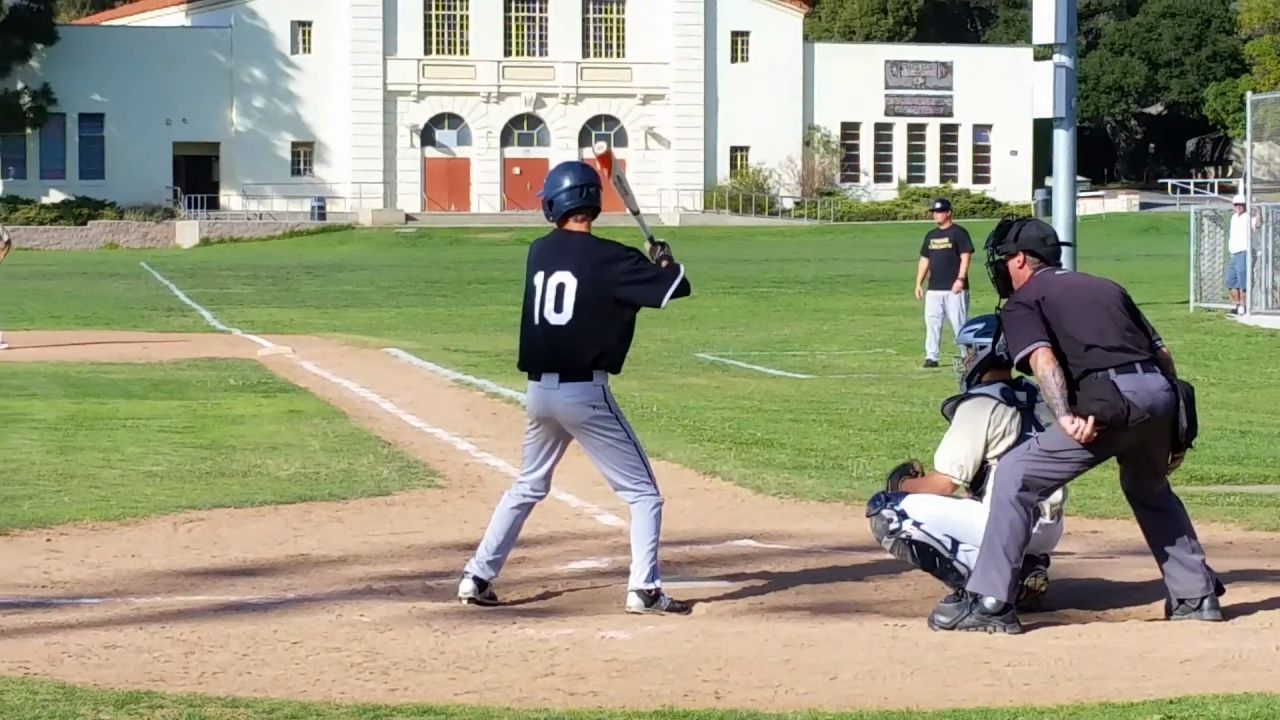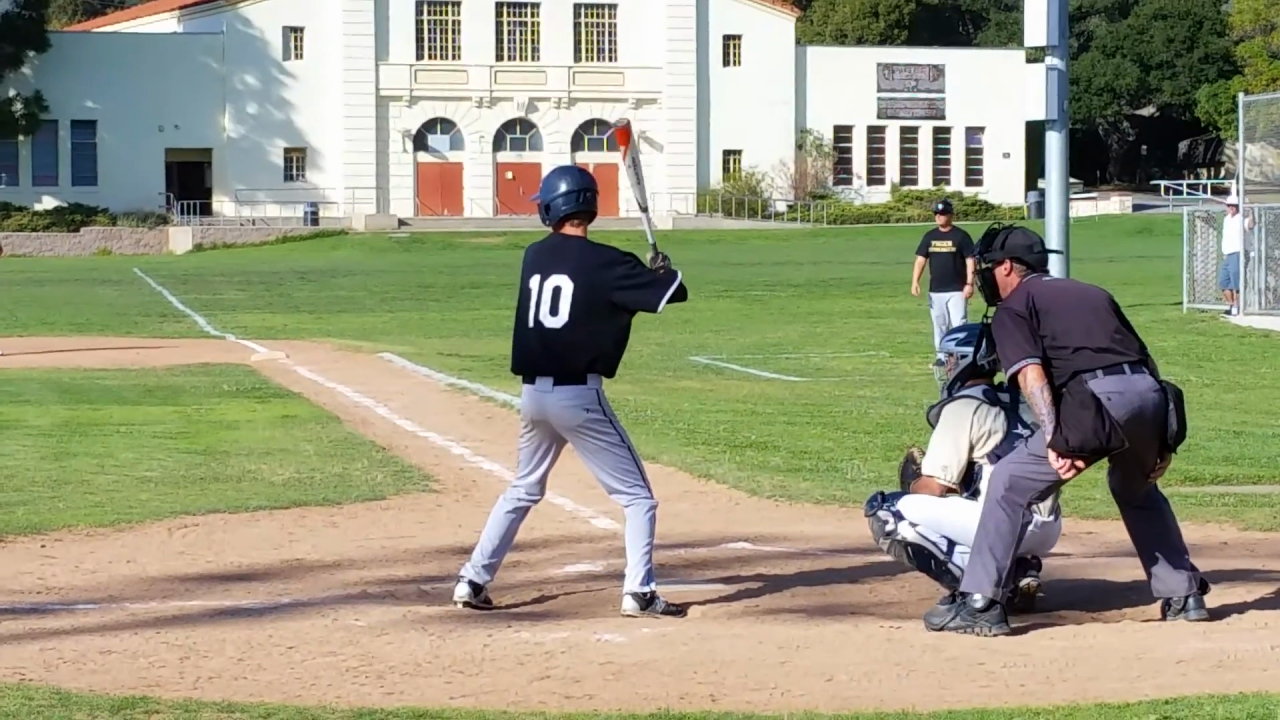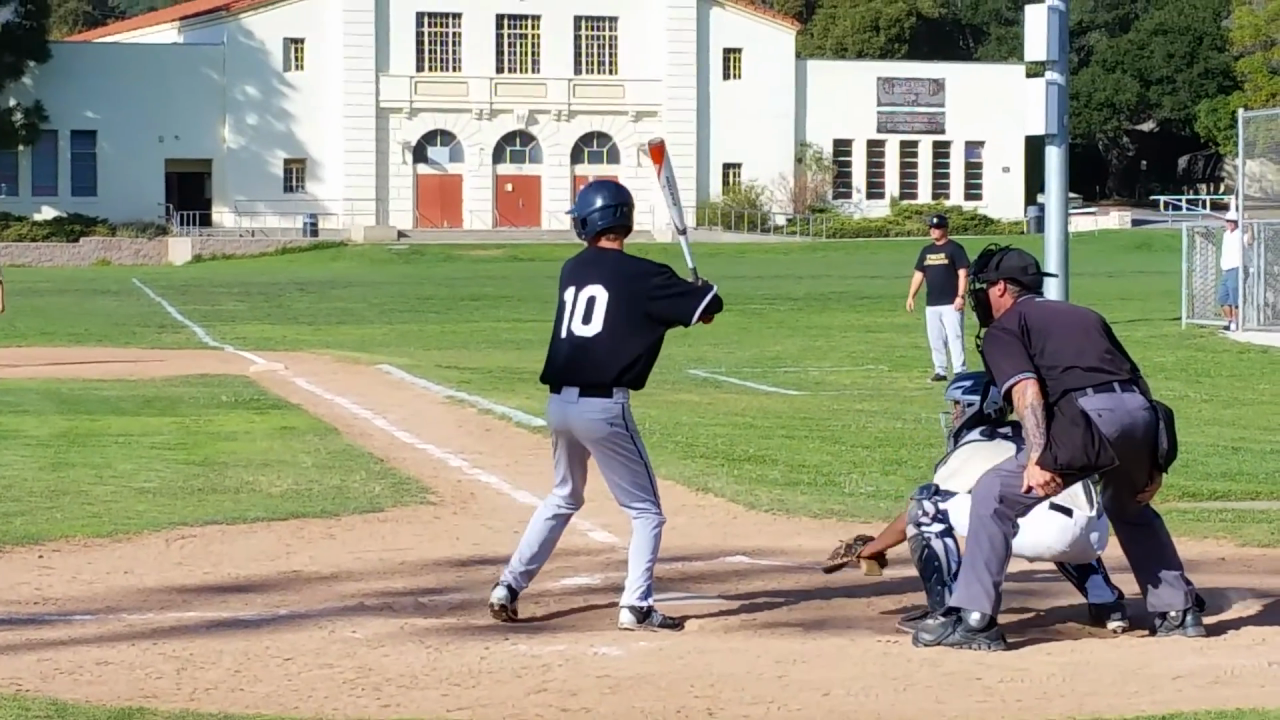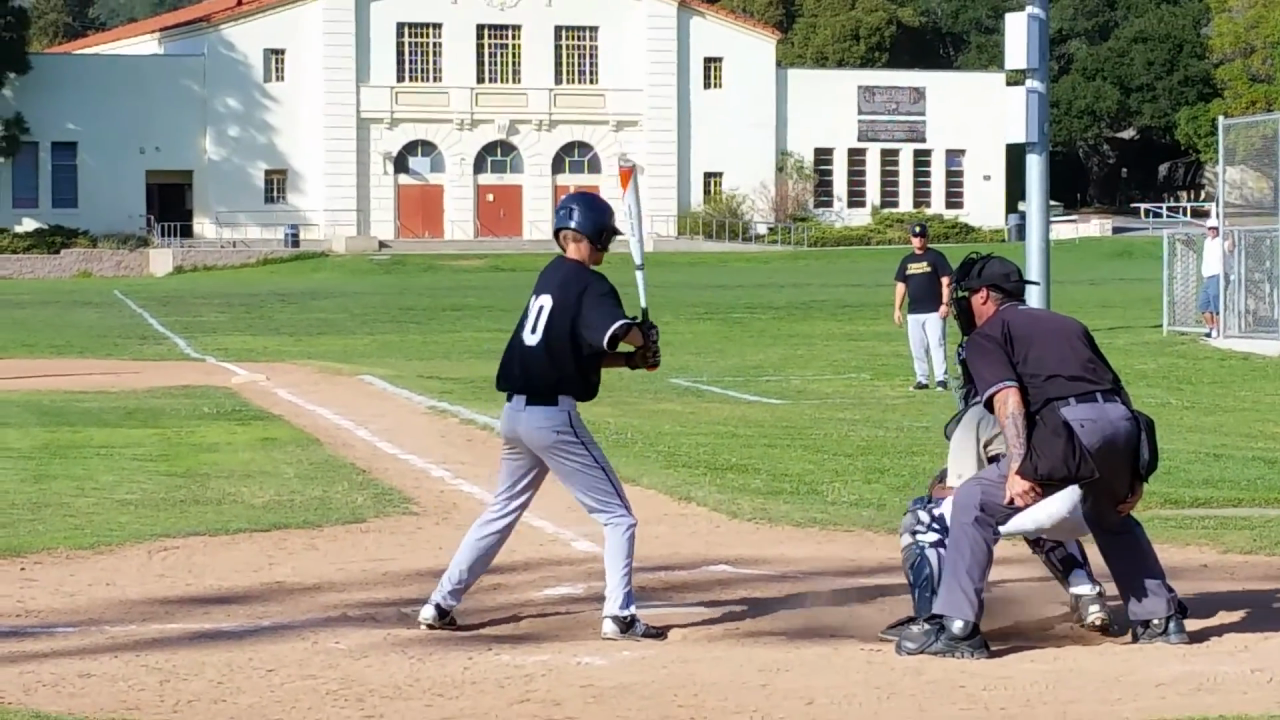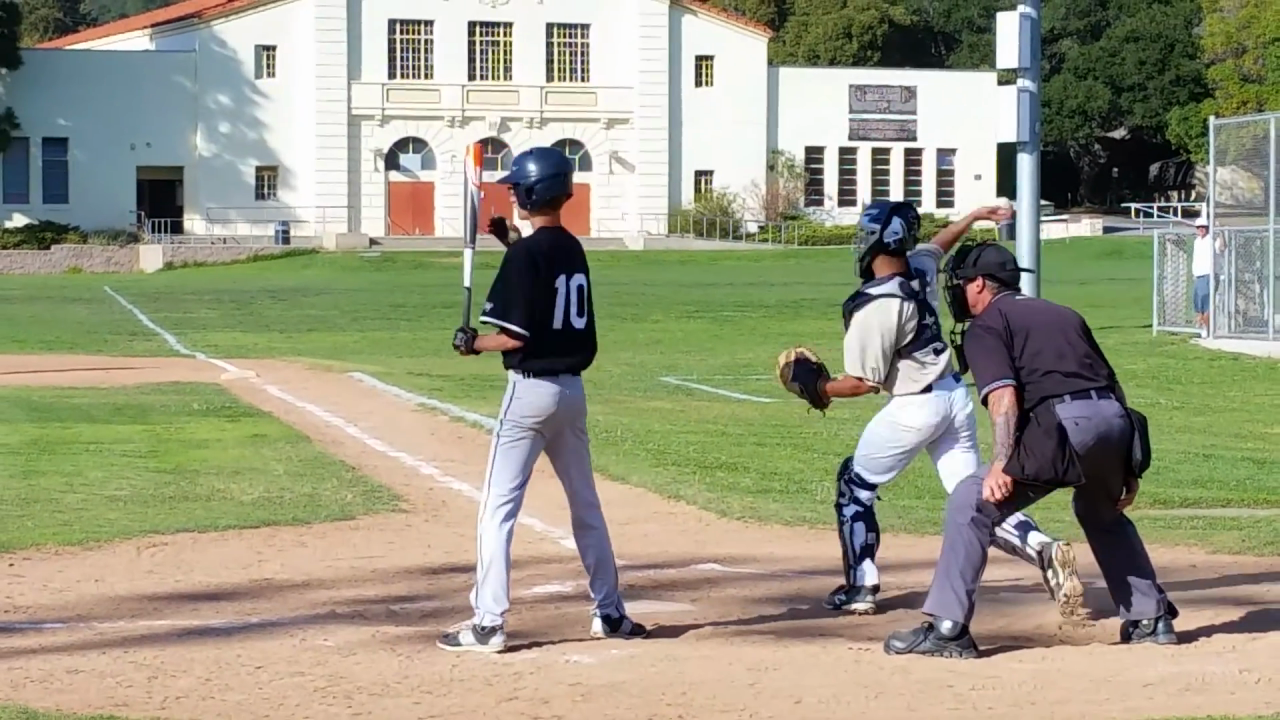
dt=1s
person 1, frame 1
left shoulder: (538, 251)
right shoulder: (609, 257)
right elbow: (677, 287)
left wrist: (643, 266)
right wrist: (663, 262)
left hip: (540, 390)
right hip: (585, 392)
left knee: (527, 487)
right knee: (643, 493)
left ankle: (477, 577)
right ankle: (644, 590)
person 1, frame 2
left shoulder: (533, 255)
right shoulder: (605, 262)
right elbow: (674, 292)
left wrist: (639, 274)
right wrist: (659, 270)
left hip: (534, 393)
right hip: (578, 395)
left knee: (522, 490)
right knee: (637, 496)
left ankle: (472, 581)
right ankle: (640, 593)
person 1, frame 3
left shoulder: (572, 269)
right shoulder: (642, 274)
right elbow: (709, 306)
left wrist: (679, 306)
right wrist: (697, 297)
left hip: (560, 402)
right hip: (603, 407)
left knee: (563, 499)
right knee: (645, 511)
left ankle: (510, 585)
right ankle: (637, 606)
person 1, frame 4
left shoulder: (549, 276)
right shoulder: (589, 282)
right elbow: (615, 332)
left wrist: (627, 359)
right wrist: (645, 339)
left hip: (515, 412)
right hip: (554, 416)
left knee: (499, 514)
right knee: (617, 517)
left ankle: (440, 604)
right ankle: (619, 616)
person 1, frame 5
left shoulder: (526, 253)
right shoulder: (571, 248)
left elbow: (515, 336)
left wrist: (474, 343)
left hip: (531, 389)
right hip: (571, 389)
left knee: (498, 508)
right knee: (586, 506)
left ankle: (487, 623)
right ankle: (609, 613)
person 2, frame 1
left shoulder: (1023, 301)
right shoulder: (1107, 287)
left elbow: (1042, 358)
right elbow: (1161, 353)
left wrist: (1065, 417)
right wrist: (1173, 428)
left hip: (1111, 401)
right hip: (1159, 393)
left knee: (1016, 476)
right knee: (1150, 489)
left ankle: (990, 603)
right ankle: (1197, 596)
person 2, frame 2
left shoulder: (1012, 308)
right shoulder: (1094, 293)
left elbow: (1032, 375)
left wrist: (1053, 441)
right wrist: (1158, 441)
left hip: (1100, 402)
right hip: (1152, 396)
left knee: (1009, 482)
right knee: (1137, 490)
left ankle: (979, 603)
right ankle: (1183, 595)
person 2, frame 3
left shoulder: (1003, 327)
right shoulder: (1086, 315)
left elbow: (1027, 389)
left wrist: (1039, 457)
right wrist: (1151, 461)
left hip: (1090, 418)
right hip: (1142, 416)
left knee: (994, 494)
right knee: (1131, 508)
left ankle: (975, 620)
right ankle: (1179, 611)
person 2, frame 4
left shoulder: (986, 334)
right shoulder: (1067, 323)
left elbow: (1008, 398)
left wrist: (1018, 468)
right wrist: (1131, 472)
left hip: (1071, 428)
right hip: (1123, 425)
left knee: (974, 503)
right knee: (1110, 516)
left ankle: (957, 629)
right ankle: (1160, 618)
person 2, frame 5
left shoulder: (986, 324)
right shoulder: (1064, 313)
left elbow: (1003, 395)
left wrist: (1001, 467)
right wrist: (1125, 466)
left hip: (1064, 425)
right hip: (1115, 421)
left knee: (970, 503)
right knee: (1104, 516)
left ankle: (947, 629)
right ankle: (1152, 619)
person 3, frame 1
left shoulder: (979, 403)
right shoulder: (1036, 398)
left elbow: (944, 485)
left wrist: (903, 484)
right hip: (1048, 529)
left knee: (885, 511)
right ankle: (1026, 568)
person 3, frame 2
left shoulder: (962, 406)
right shoulder: (1021, 403)
left elbow: (934, 488)
left wrist: (913, 483)
right wrist: (928, 469)
right hip: (1047, 529)
left knee: (883, 511)
right ankle: (1020, 570)
person 3, frame 3
left shoulder: (971, 449)
right shoulder: (1026, 436)
left elbow: (920, 512)
left wrist: (872, 547)
left hip: (1053, 529)
right hip: (1095, 533)
left knee: (927, 504)
right ankle: (1107, 605)
person 3, frame 4
left shoulder: (975, 415)
left wrist: (940, 496)
right hip: (1080, 500)
left knee: (922, 518)
right knee: (1047, 532)
left ankle: (931, 619)
right ankle: (1089, 600)
person 3, frame 5
left shoulder: (872, 309)
right shoulder: (921, 270)
left elbow: (857, 383)
right elbow: (940, 244)
left wrist: (818, 389)
right wrist: (974, 216)
left hip: (915, 408)
right hip: (955, 398)
left knee: (855, 484)
left ankle: (862, 590)
right ankle: (1042, 548)
